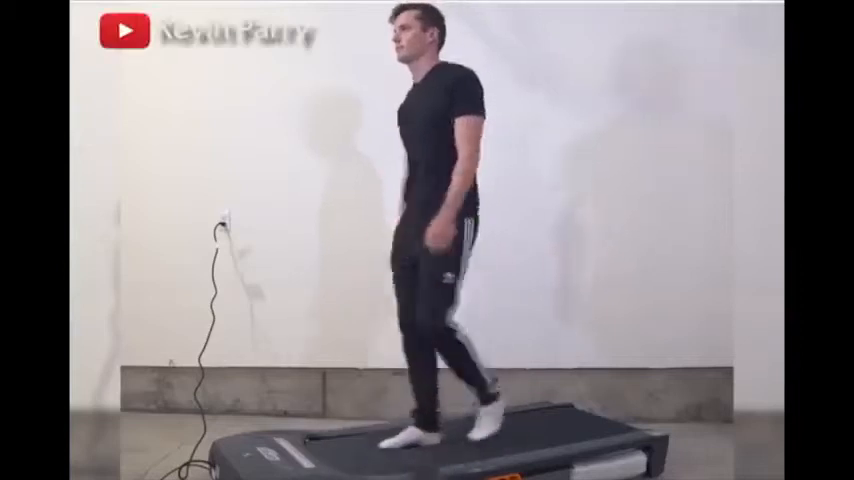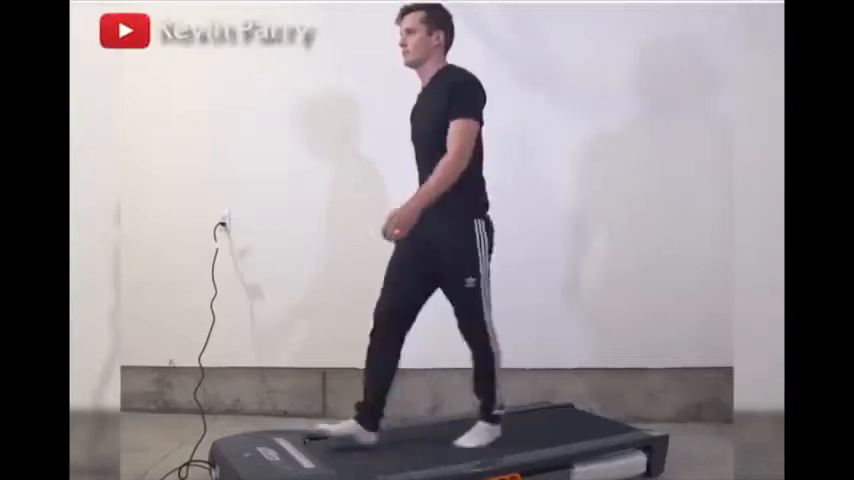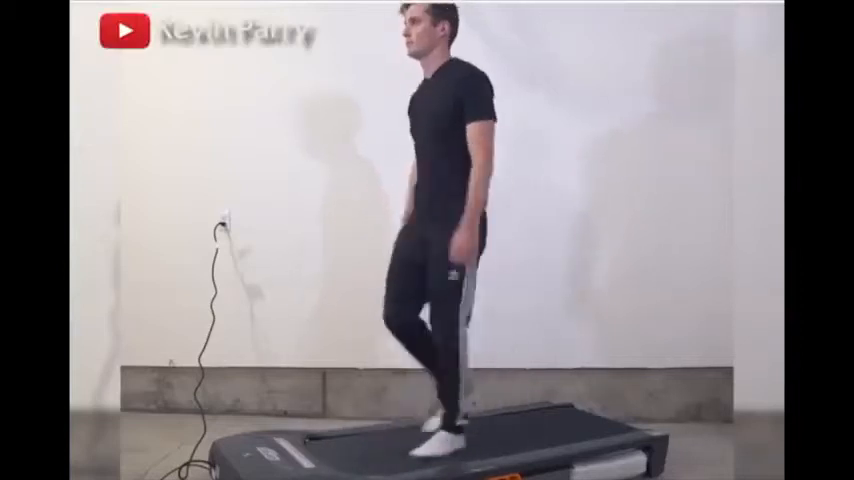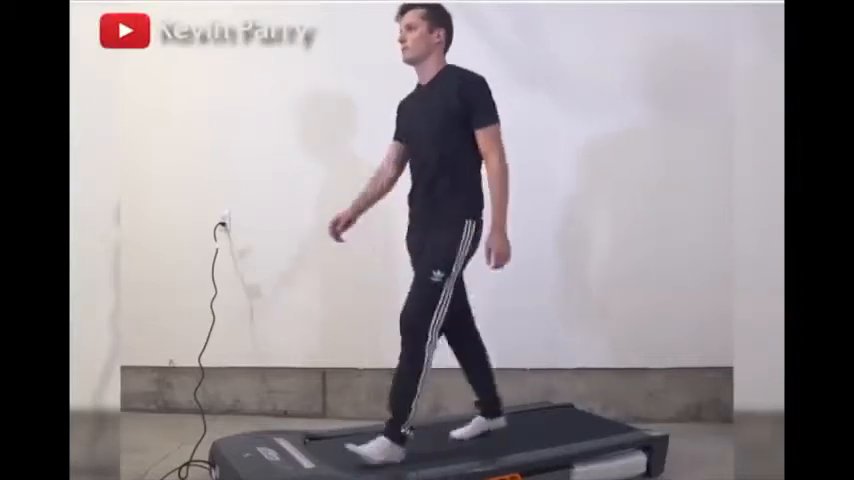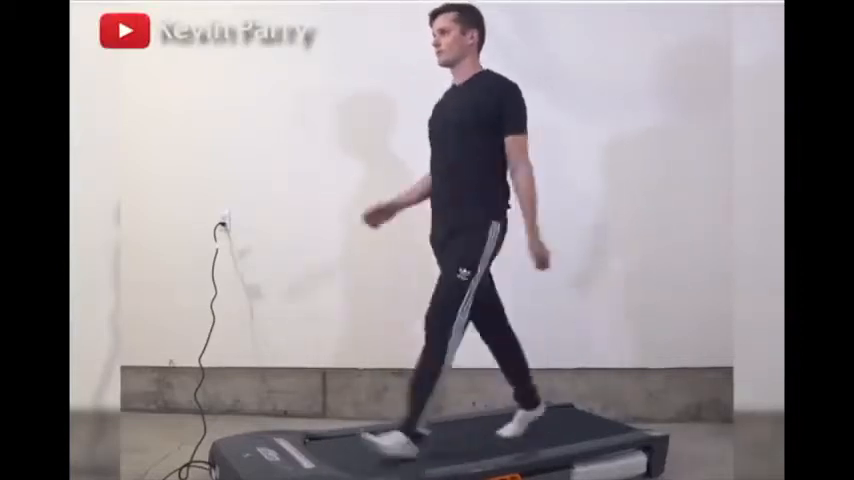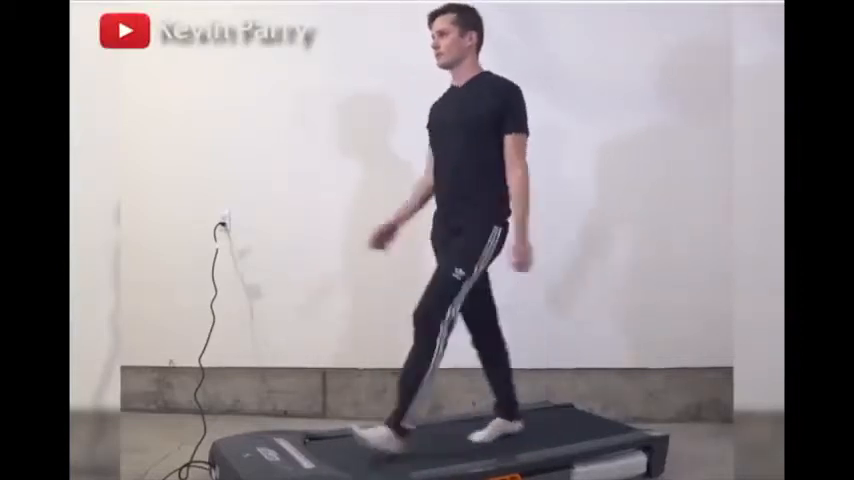
dt=0.5s
person 1, frame 1
left shoulder: (459, 82)
right shoulder: (410, 103)
left elbow: (468, 153)
left wrist: (446, 216)
right wrist: (403, 224)
left hip: (450, 223)
right hip: (414, 227)
left knee: (431, 322)
right knee: (411, 325)
left ankle: (488, 397)
right ankle: (425, 424)
person 1, frame 2
left shoulder: (462, 86)
right shoulder: (426, 98)
left elbow: (459, 156)
left wrist: (413, 208)
left hip: (460, 225)
right hip: (418, 227)
left knee: (475, 325)
right knee: (387, 319)
left ankle: (490, 417)
right ankle: (365, 421)
person 1, frame 3
left shoulder: (469, 81)
right shoulder: (420, 96)
left elbow: (482, 159)
left wrist: (468, 227)
right wrist: (408, 220)
left hip: (457, 226)
right hip: (421, 224)
left knee: (447, 325)
right knee: (397, 316)
left ankle: (452, 427)
right ankle: (452, 393)
person 1, frame 4
left shoulder: (467, 86)
right shoulder: (409, 102)
left elbow: (494, 160)
right elbow: (391, 168)
left wrist: (498, 228)
right wrist: (353, 211)
left hip: (454, 225)
right hip: (421, 225)
left knee: (417, 323)
right knee: (455, 322)
left ankle: (395, 434)
right ankle: (491, 410)
person 1, frame 5
left shoulder: (499, 92)
right shoulder: (445, 103)
left elbow: (520, 168)
left wrist: (533, 234)
right wrist: (395, 205)
left hip: (479, 226)
right hip: (447, 226)
left knee: (442, 324)
right knee: (489, 322)
left ankle: (411, 431)
right ankle: (528, 403)
person 1, frame 6
left shoulder: (502, 93)
right shoulder: (440, 106)
left elbow: (516, 168)
left wrist: (522, 236)
right wrist: (397, 220)
left hip: (481, 227)
right hip: (446, 229)
left knee: (430, 317)
right knee: (481, 323)
left ankle: (397, 426)
right ankle: (509, 414)
